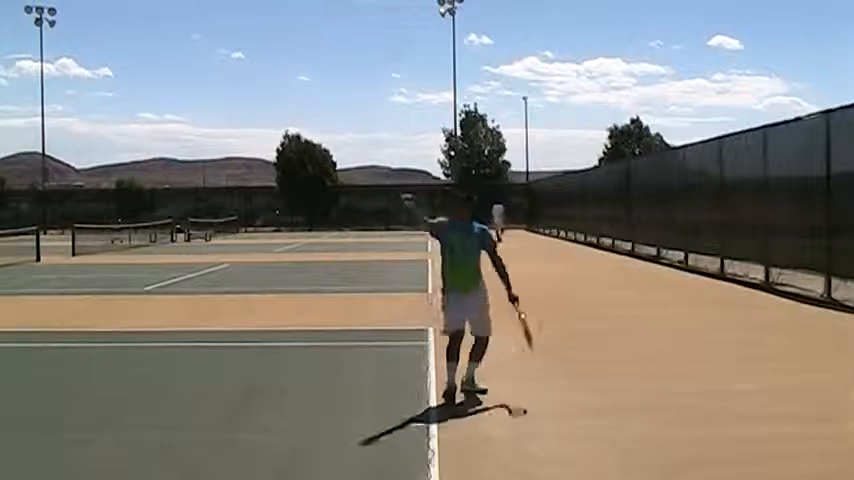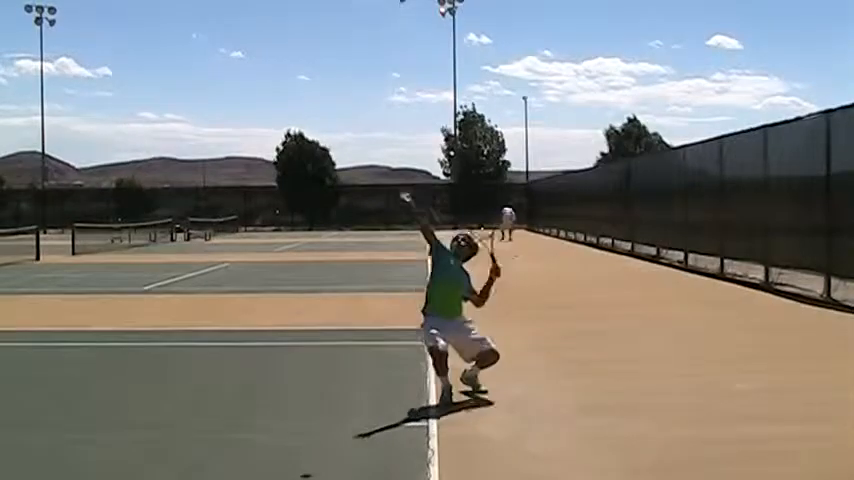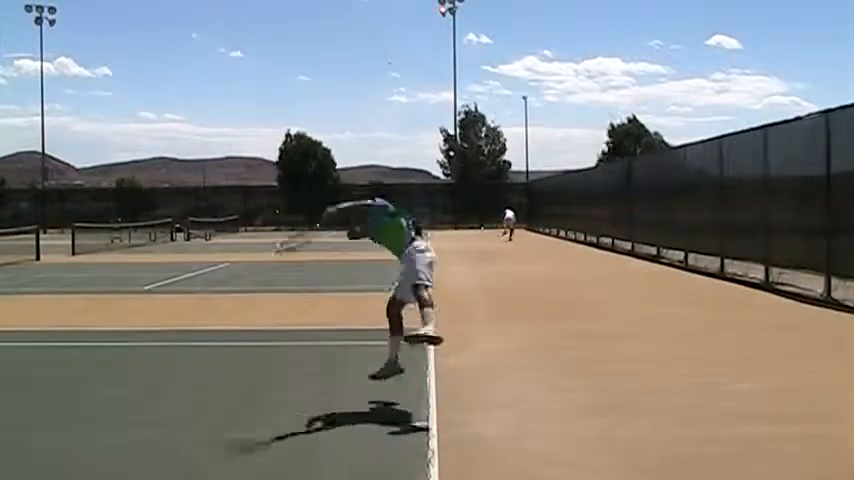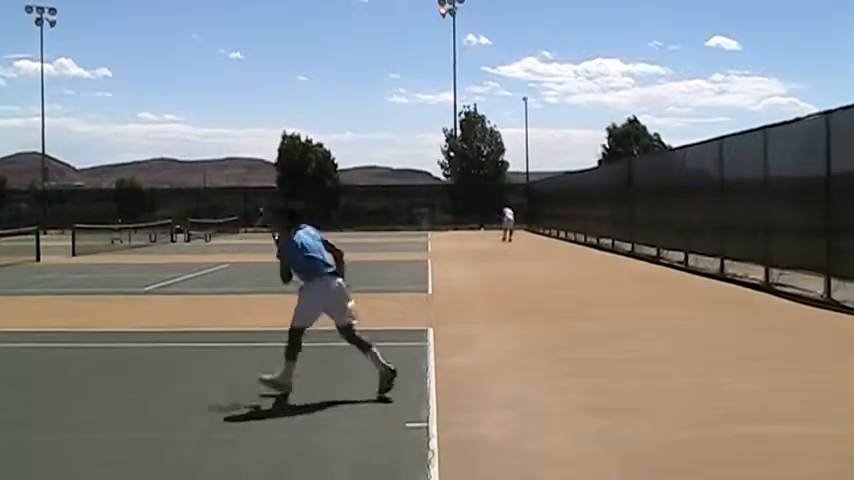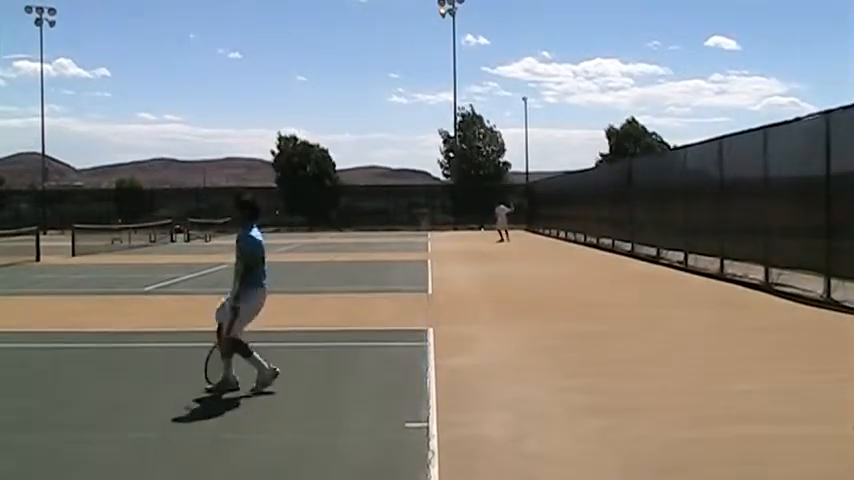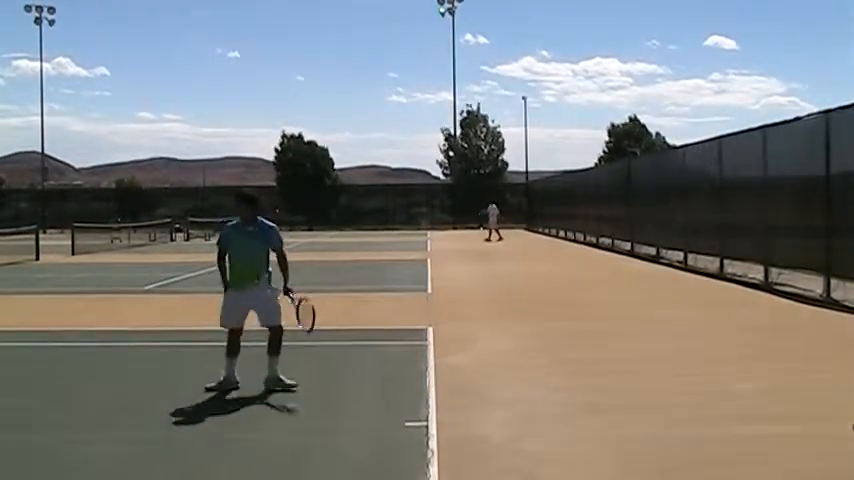
dt=0.5s
person 1, frame 1
left shoulder: (480, 233)
right shoulder: (444, 227)
left elbow: (497, 261)
right elbow: (430, 225)
left wrist: (509, 290)
right wrist: (422, 218)
left hip: (476, 292)
right hip: (453, 294)
left knee: (482, 337)
right knee: (456, 335)
left ankle: (468, 380)
right ankle: (452, 384)
person 1, frame 2
left shoulder: (464, 276)
right shoulder: (443, 257)
left elbow: (479, 301)
right elbow: (427, 231)
left wrist: (491, 280)
right wrist: (411, 206)
left hip: (458, 323)
right hip: (434, 322)
left knee: (491, 355)
right knee: (439, 352)
left ankle: (470, 375)
right ankle: (446, 386)
person 1, frame 3
left shoulder: (380, 208)
left wrist: (335, 210)
left hip: (417, 251)
right hip: (409, 255)
left knee: (420, 289)
right knee: (393, 307)
left ankle: (429, 328)
right ankle: (392, 362)
person 1, frame 4
left shoulder: (284, 242)
right shoulder: (310, 230)
left elbow: (285, 278)
right elbow: (337, 252)
left wrist: (292, 265)
right wrist: (341, 276)
left hip: (316, 286)
right hip: (336, 283)
left knee: (295, 331)
right knee: (348, 331)
left ankle: (285, 379)
right ankle: (382, 367)
person 1, frame 5
left shoulder: (249, 238)
right shoulder: (248, 235)
left elbow: (247, 272)
left wrist: (236, 300)
left hip: (249, 293)
right hip: (244, 293)
left knee: (227, 335)
right knee: (225, 333)
left ankle: (257, 372)
right ankle: (232, 378)
person 1, frame 6
left shoulder: (269, 229)
right shoulder: (229, 231)
left elbow: (280, 256)
right elbow: (221, 257)
left wrist: (286, 282)
right wrist: (225, 283)
left hip: (262, 287)
right hip: (237, 289)
left knee: (276, 328)
right knee: (234, 332)
left ankle: (273, 375)
right ankle: (229, 378)
